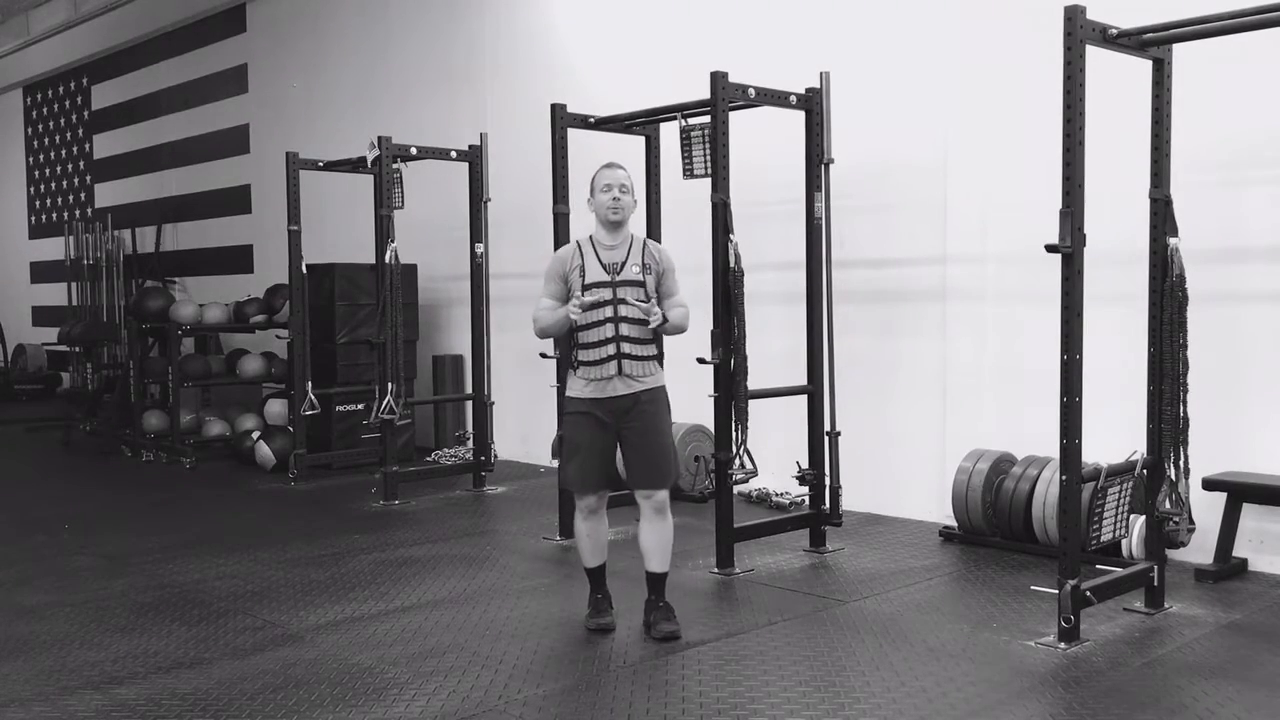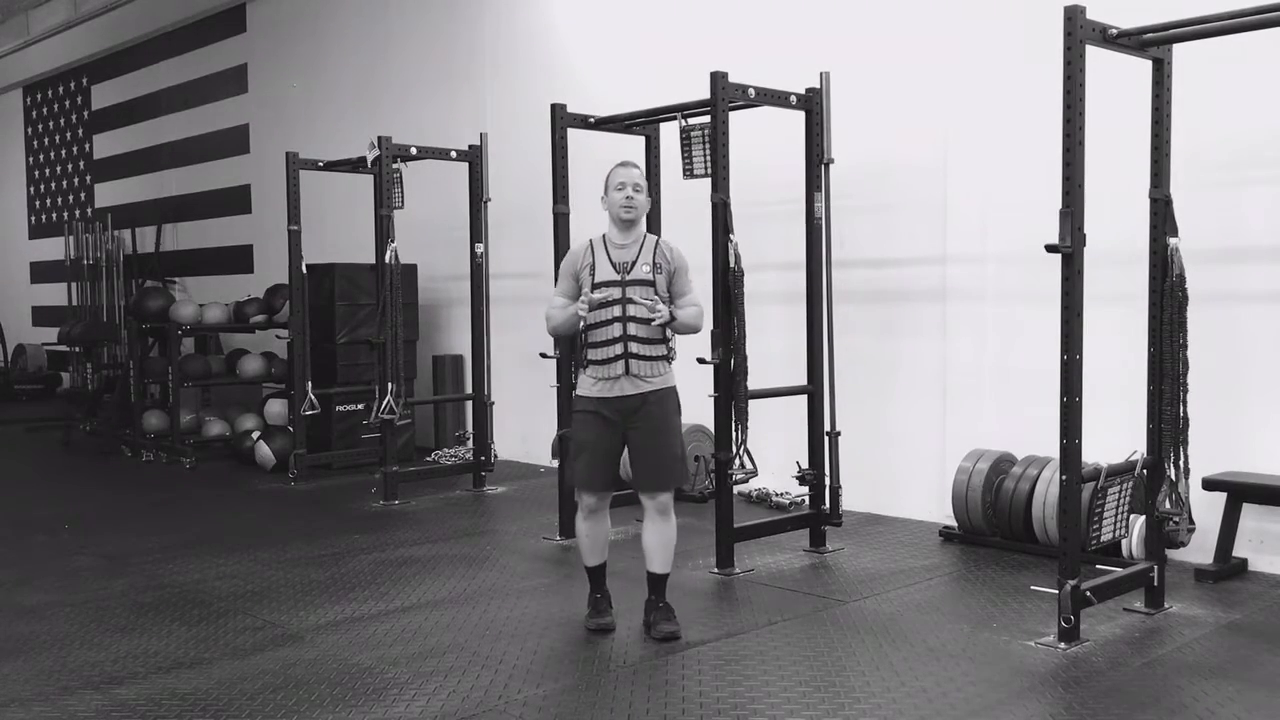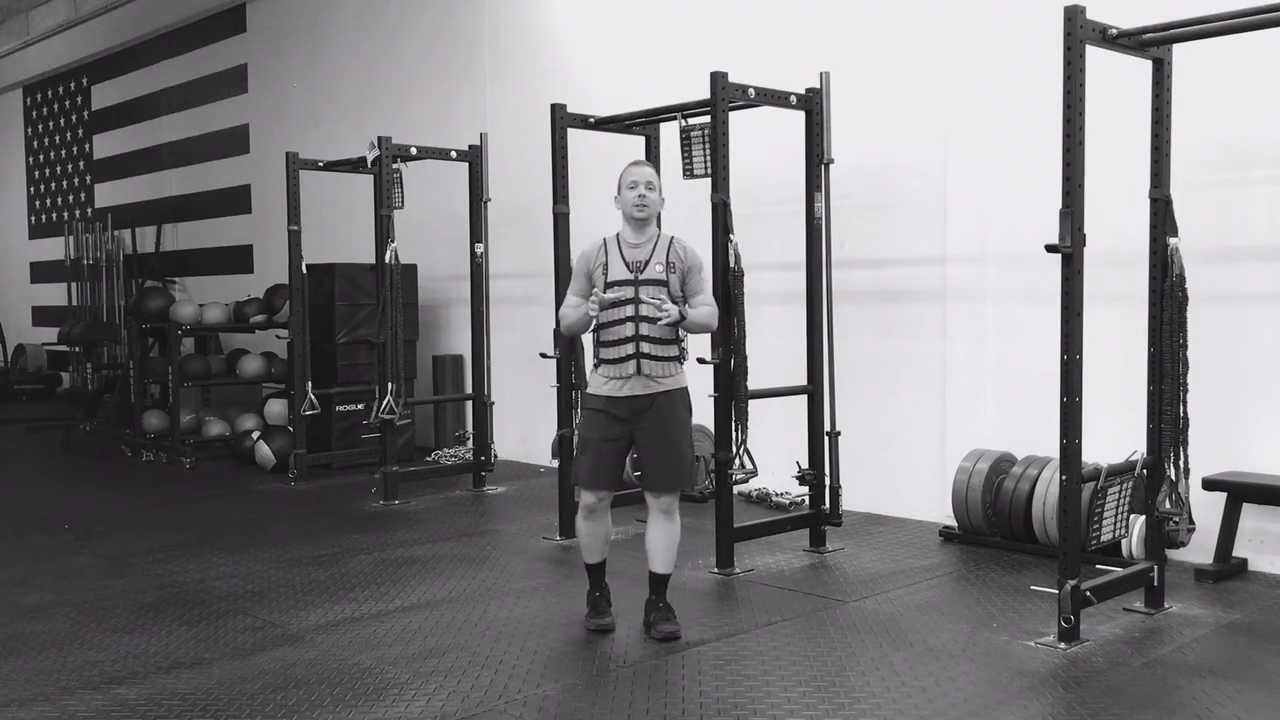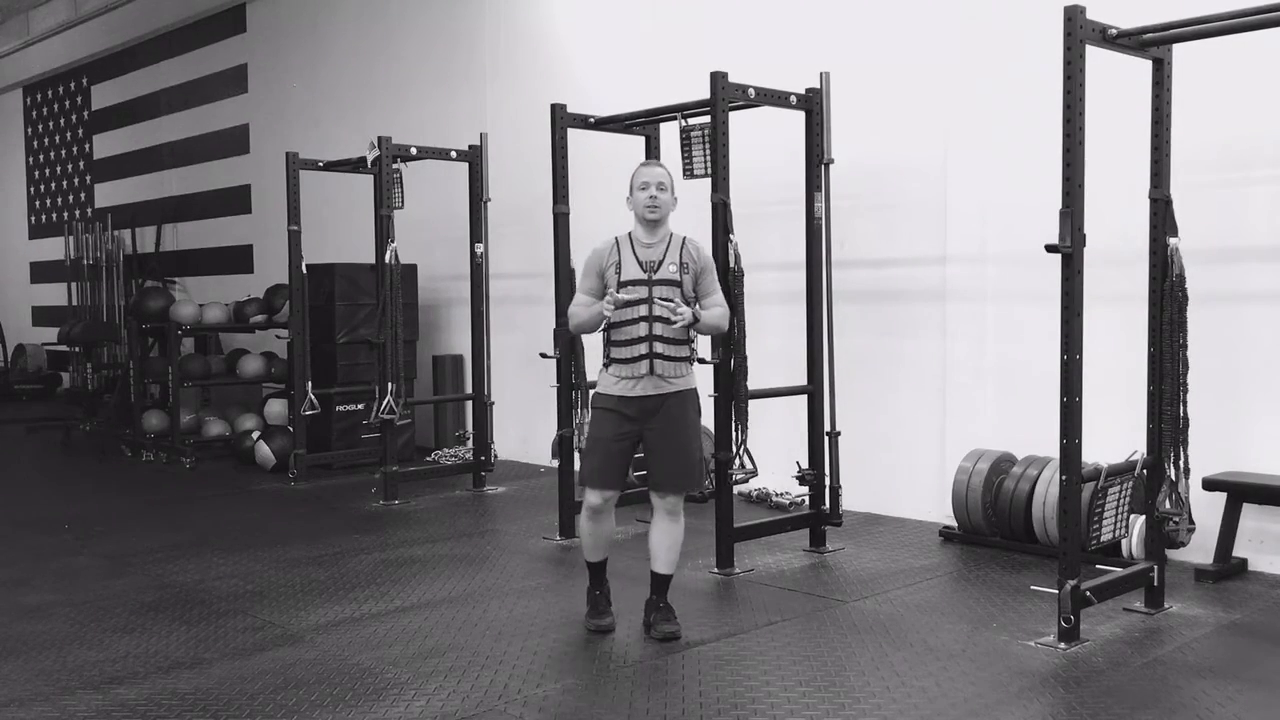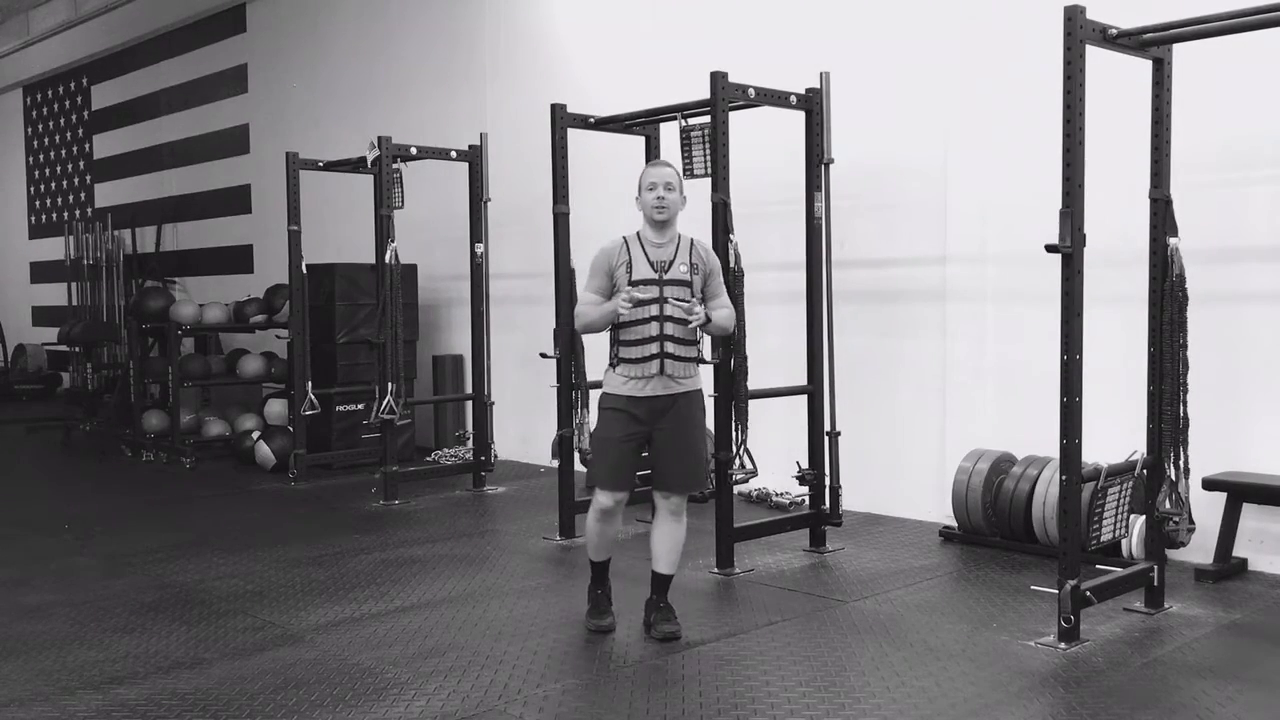
dt=0.2s
person 1, frame 1
left shoulder: (655, 254)
right shoulder: (567, 257)
left elbow: (682, 316)
right elbow: (540, 324)
left wrist: (663, 316)
right wrist: (568, 313)
left hip: (645, 392)
right hip: (587, 395)
left knee: (655, 498)
right knee: (588, 500)
left ankle: (657, 601)
right ankle: (598, 594)
person 1, frame 2
left shoulder: (668, 254)
right shoulder: (579, 255)
left elbow: (696, 316)
right elbow: (552, 322)
left wrist: (670, 316)
right wrist: (576, 312)
left hip: (654, 392)
right hip: (596, 394)
left knee: (659, 499)
right knee: (590, 499)
left ankle: (657, 601)
right ankle: (598, 593)
person 1, frame 3
left shoulder: (682, 253)
right shoulder: (593, 254)
left elbow: (710, 316)
right elbow: (565, 322)
left wrist: (679, 314)
right wrist: (586, 310)
left hip: (664, 393)
right hip: (606, 393)
left knee: (664, 500)
right knee: (592, 497)
left ankle: (658, 601)
right ankle: (597, 591)
person 1, frame 4
left shoulder: (694, 254)
right shoulder: (605, 253)
left elbow: (721, 317)
right elbow: (574, 320)
left wrist: (694, 316)
right wrist: (600, 309)
left hip: (674, 394)
right hip: (615, 393)
left knee: (669, 500)
right knee: (597, 497)
left ankle: (658, 601)
right ankle: (597, 588)
person 1, frame 5
left shoulder: (702, 255)
right shoulder: (612, 253)
left elbow: (728, 319)
right elbow: (581, 319)
left wrist: (706, 317)
right wrist: (613, 307)
left hip: (681, 394)
right hip: (623, 394)
left knee: (672, 501)
right knee: (608, 499)
left ankle: (659, 602)
right ankle: (599, 587)
